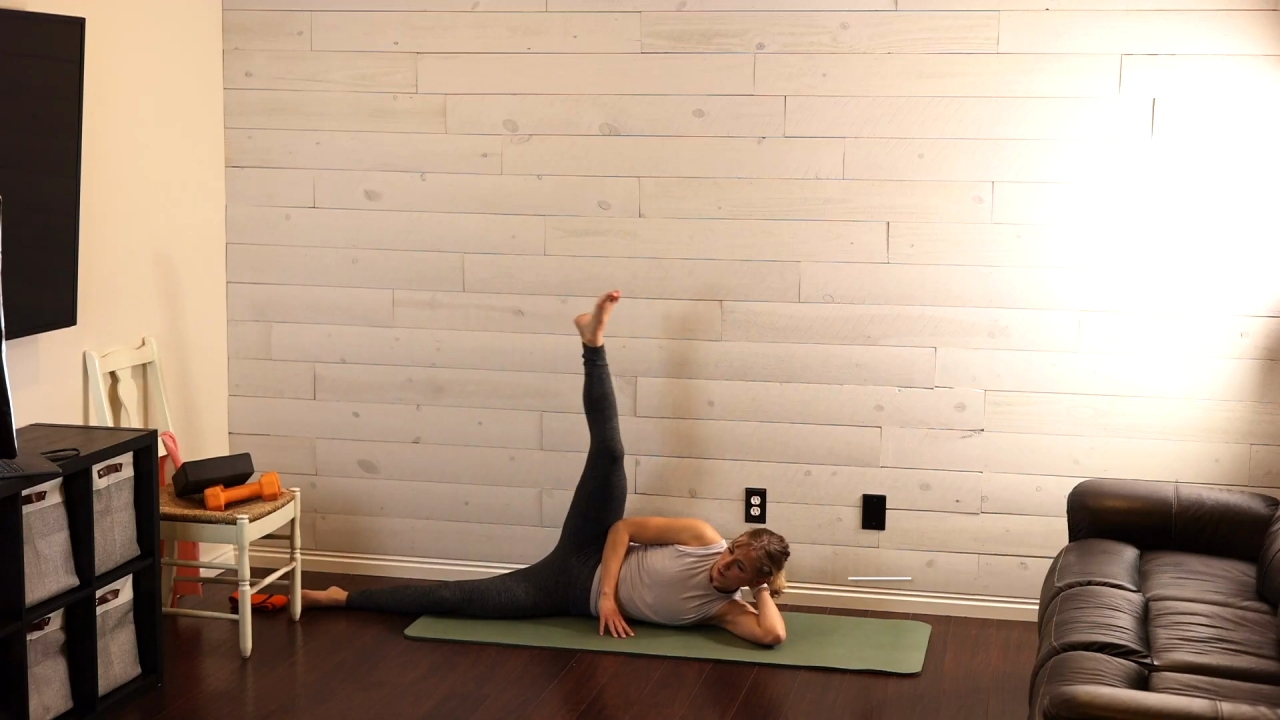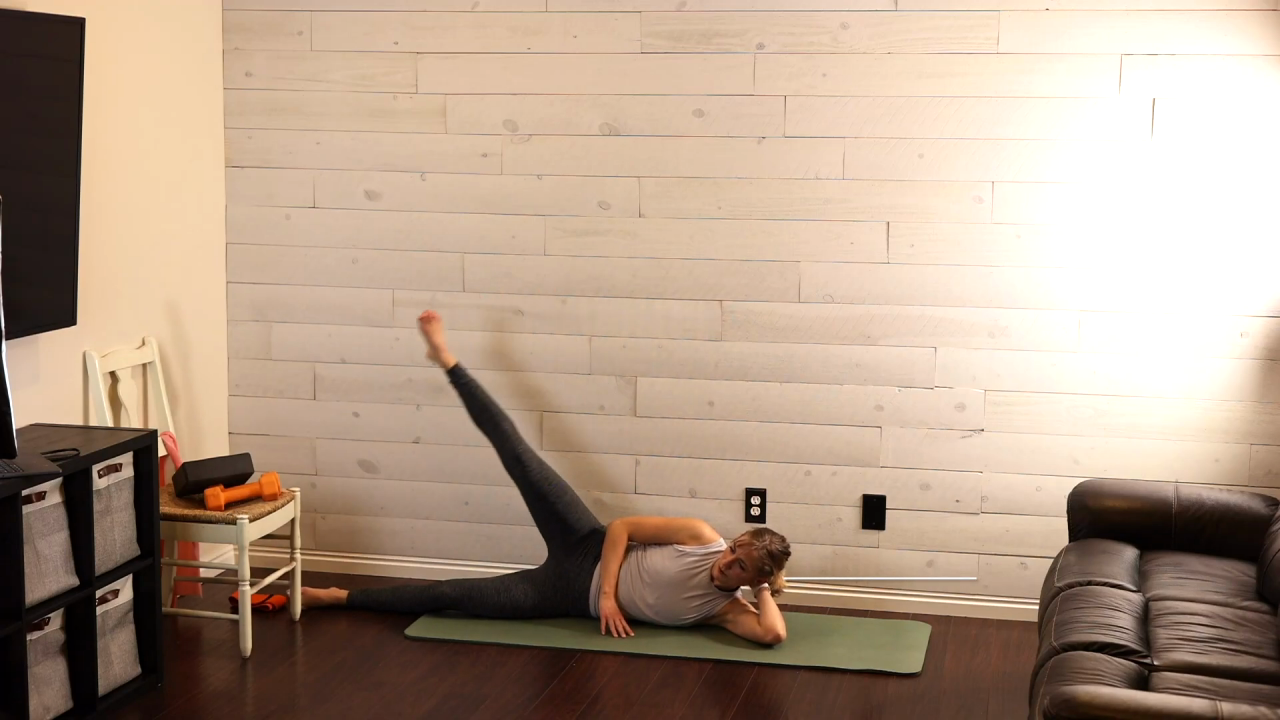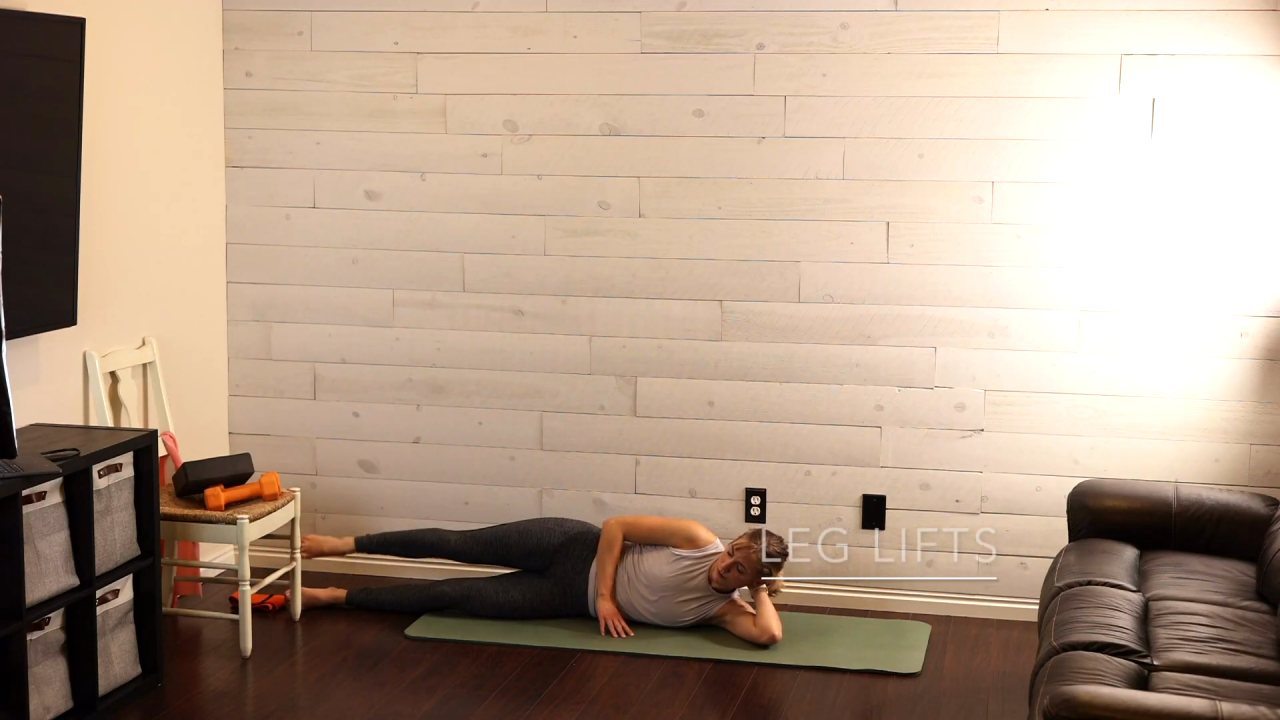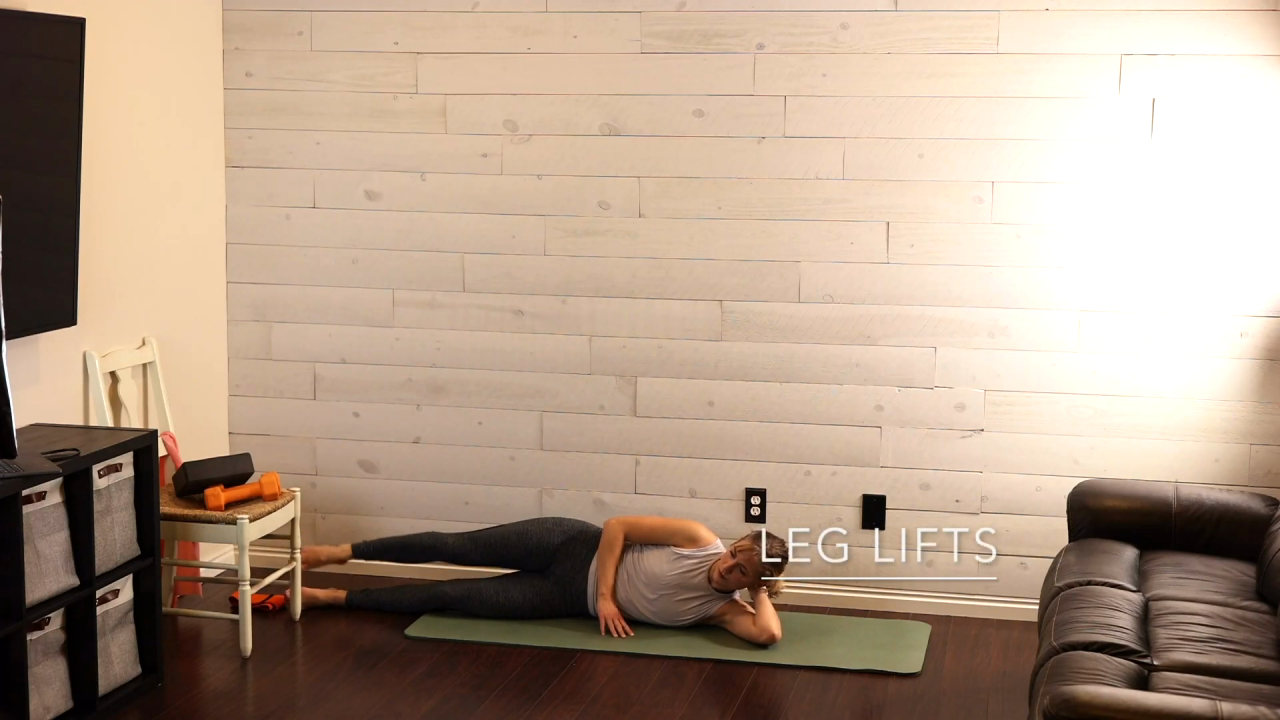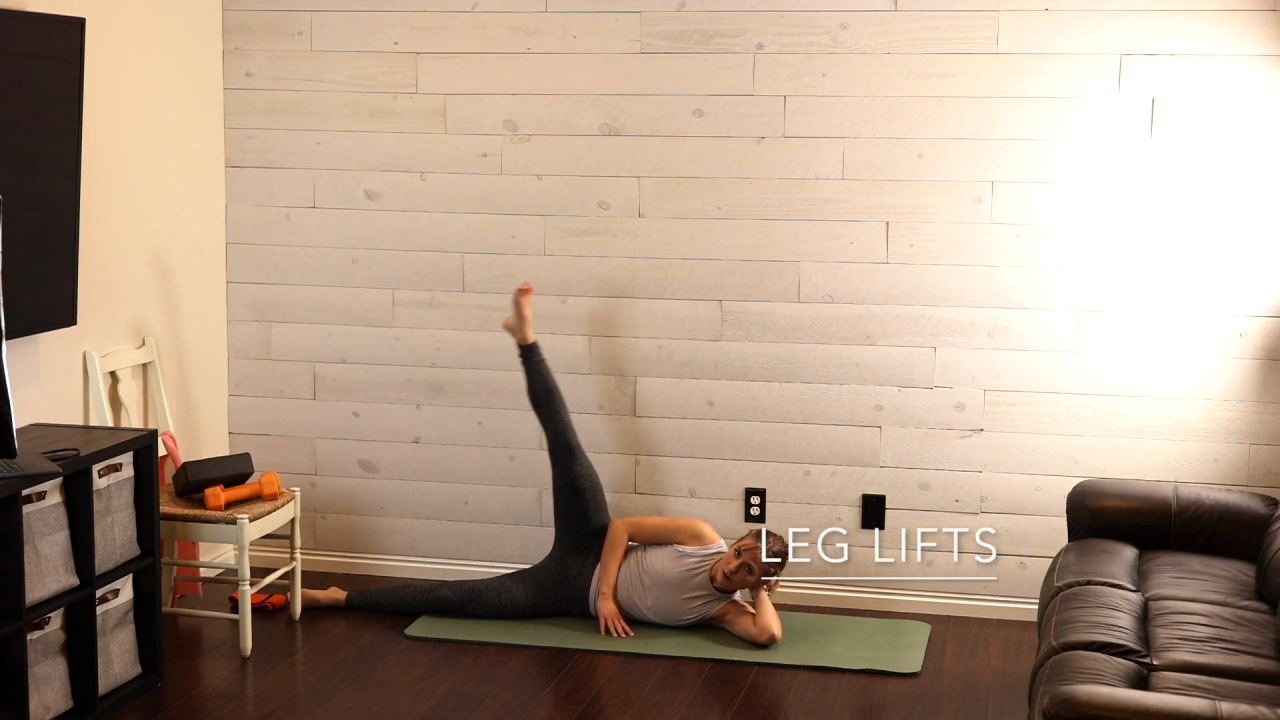
dt=0.5s
person 1, frame 1
left shoulder: (724, 607)
right shoulder: (703, 538)
left elbow: (772, 635)
right elbow: (623, 528)
left wrist: (764, 591)
right wrist: (609, 593)
left hip: (579, 598)
right hip: (589, 557)
left knee: (455, 598)
right knee: (608, 449)
left ankle: (341, 599)
person 1, frame 2
left shoulder: (726, 607)
right shoulder: (703, 538)
left elbow: (773, 633)
right elbow: (621, 527)
left wrist: (763, 589)
right wrist: (608, 593)
left hip: (574, 598)
right hip: (587, 553)
left knee: (454, 596)
right knee: (515, 452)
left ankle: (338, 597)
right ankle: (446, 360)
person 1, frame 3
left shoulder: (723, 609)
right shoulder: (698, 539)
left elbow: (769, 634)
right elbow: (615, 526)
left wrist: (762, 588)
right wrist: (606, 593)
left hip: (573, 599)
right hip: (575, 550)
left knee: (452, 594)
right knee: (457, 544)
left ankle: (336, 596)
right ankle: (347, 544)
person 1, frame 4
left shoulder: (723, 608)
right shoulder: (700, 540)
left elbow: (769, 634)
right elbow: (617, 525)
left wrist: (761, 589)
right wrist: (606, 593)
left hip: (572, 598)
right hip: (574, 548)
left knee: (452, 595)
right knee: (455, 547)
left ankle: (335, 597)
right ankle: (342, 552)
person 1, frame 5
left shoulder: (723, 608)
right shoulder: (702, 537)
right elbow: (621, 527)
left wrist: (759, 589)
right wrist: (606, 593)
left hip: (577, 598)
right hip: (588, 556)
left knee: (454, 598)
right knee: (567, 446)
left ankle: (339, 599)
right ankle: (526, 337)
